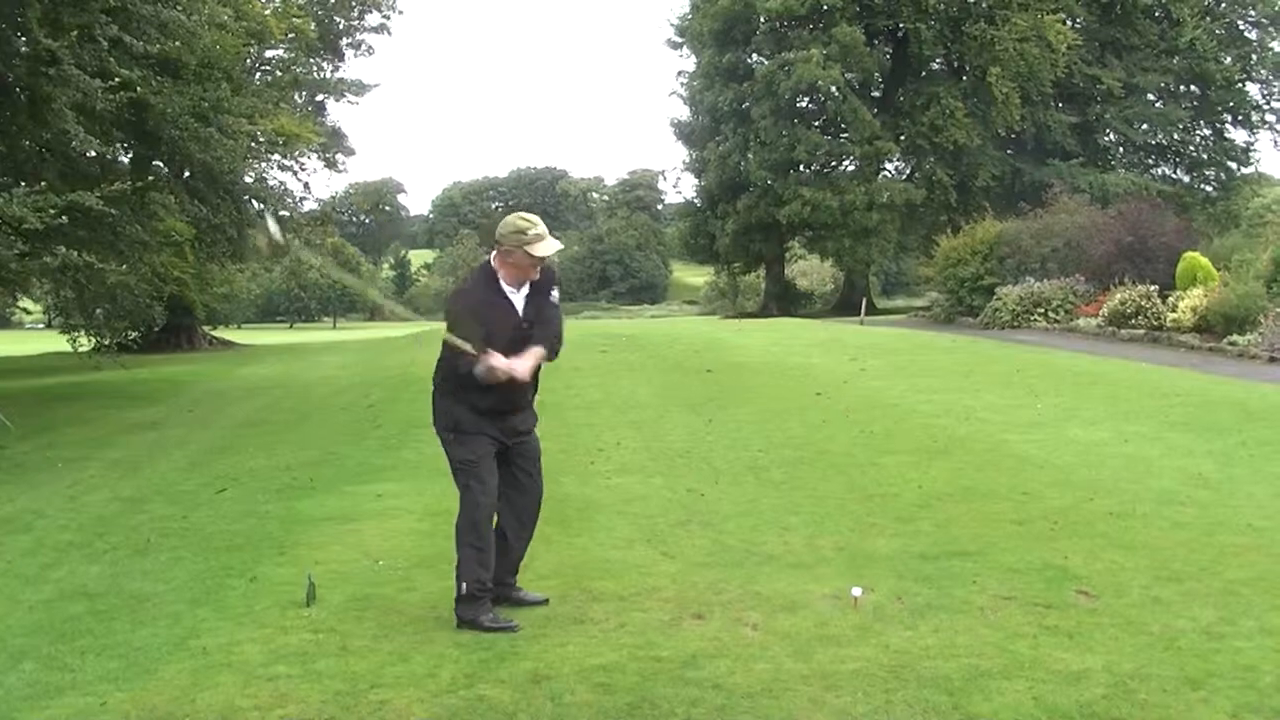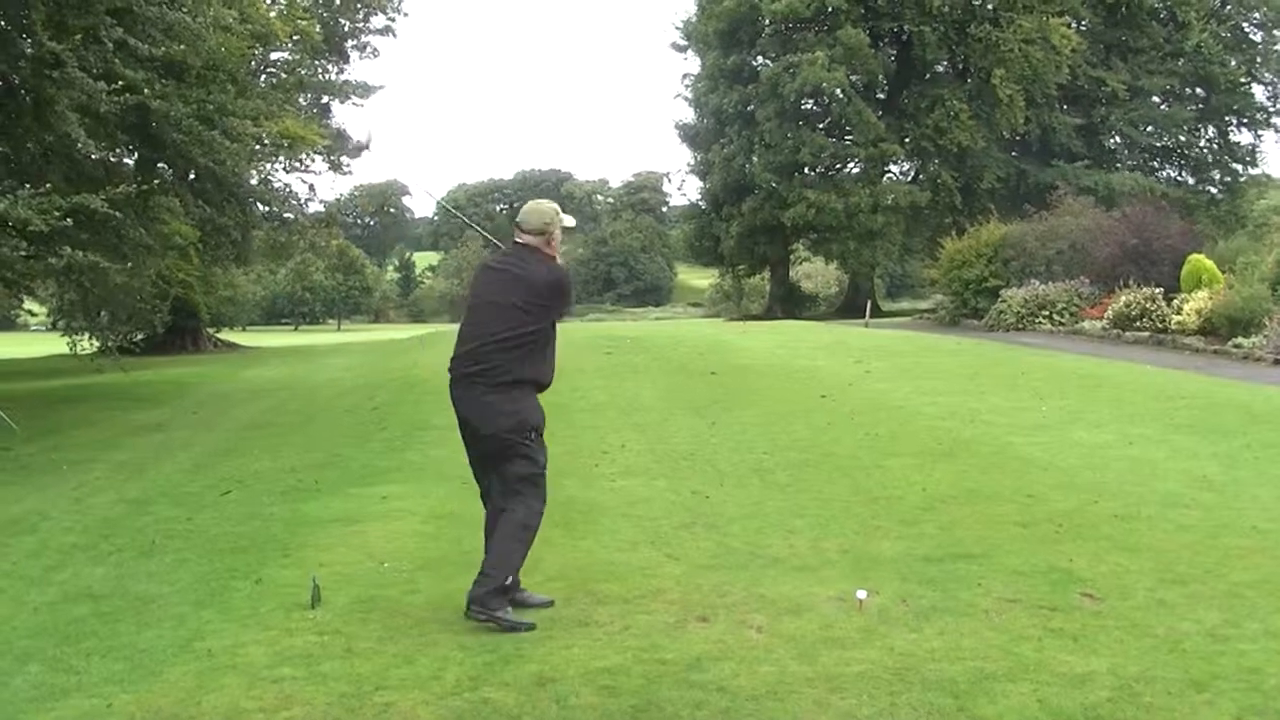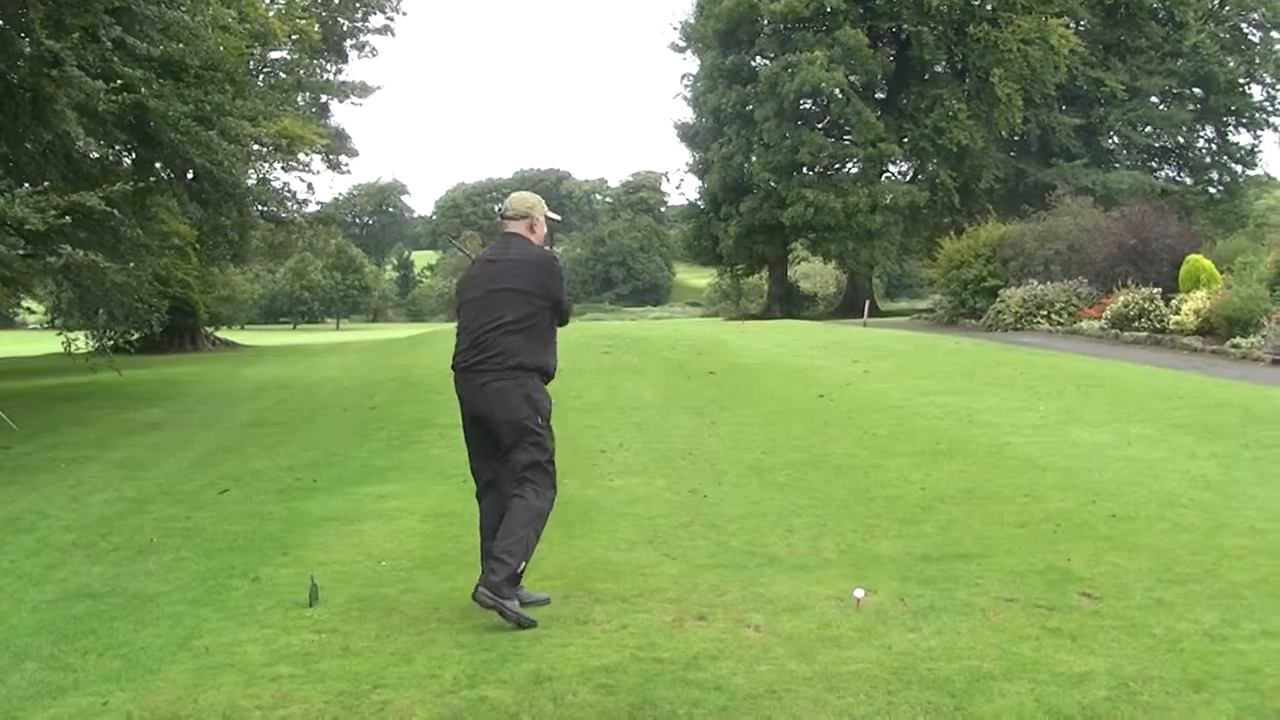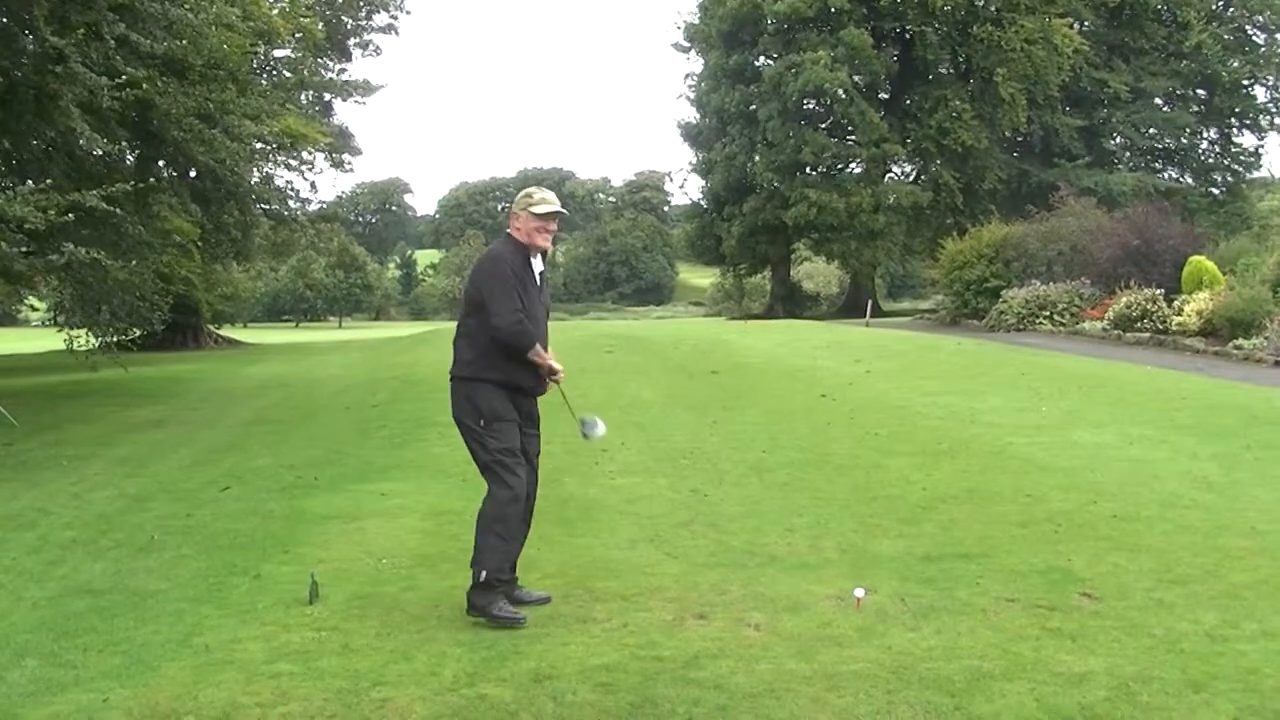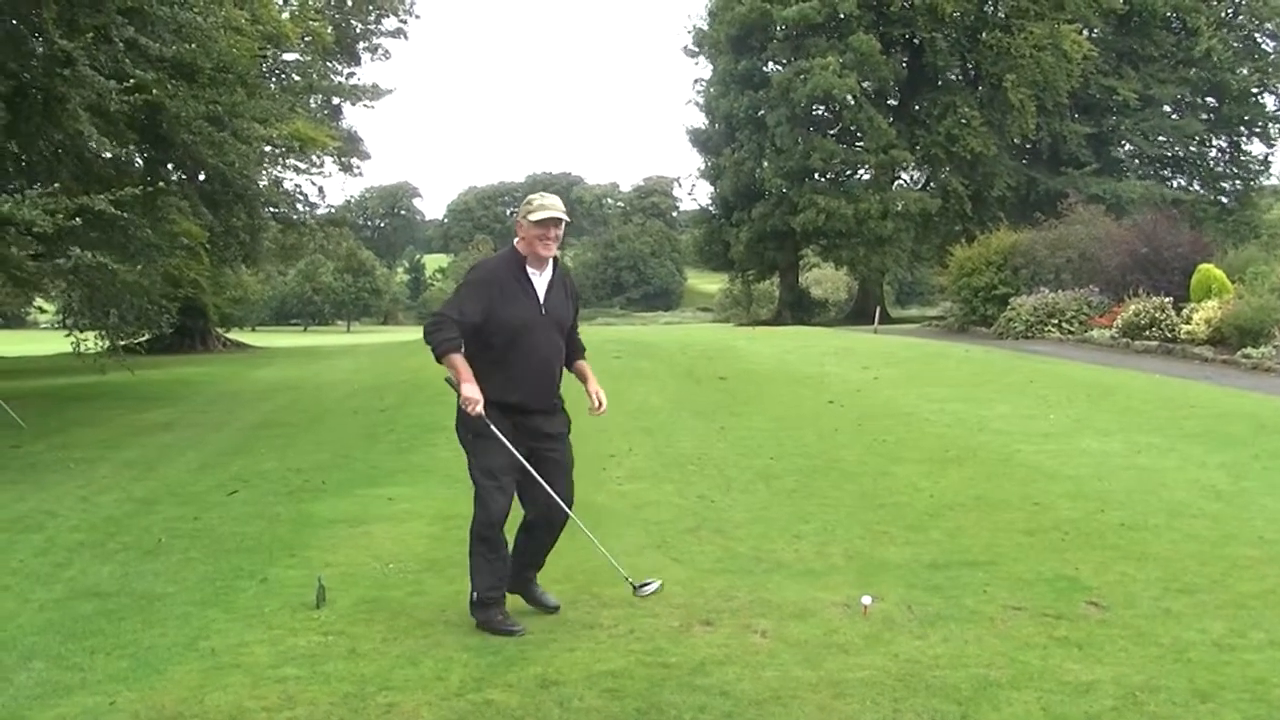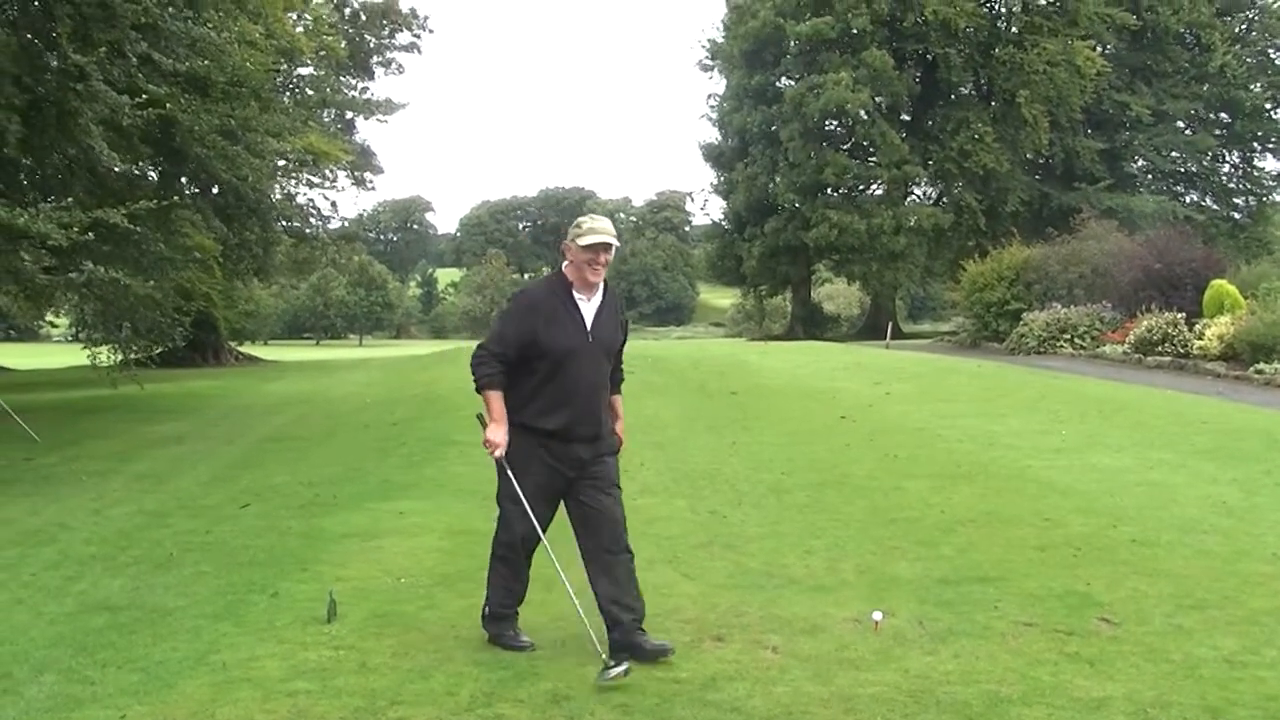
dt=0.4s
person 1, frame 1
left shoulder: (544, 281)
right shoulder: (470, 296)
left elbow: (549, 339)
right elbow: (462, 363)
left wrist: (524, 362)
right wrist: (488, 367)
left hip: (515, 411)
right hip: (466, 413)
left knee: (526, 497)
right knee: (480, 500)
left ankle: (501, 583)
right ankle: (472, 603)
person 1, frame 2
left shoulder: (492, 266)
right shoulder: (551, 279)
left hip: (470, 391)
right hip: (507, 402)
left knee: (500, 493)
right knee: (525, 496)
left ankle: (502, 584)
right ankle: (489, 596)
person 1, frame 3
left shoulder: (473, 268)
right shoulder: (542, 263)
right elbow: (560, 315)
left hip: (470, 387)
right hip: (515, 388)
left knee: (495, 486)
right knee: (534, 486)
left ankle: (500, 582)
right ankle: (498, 581)
person 1, frame 4
left shoulder: (531, 263)
right shoulder: (501, 262)
right elbow: (508, 327)
left wrist: (541, 357)
right wrist: (546, 361)
left hip: (513, 394)
right hip: (484, 394)
left knee: (521, 488)
right knee: (509, 486)
left ankle: (502, 582)
right ankle: (484, 590)
person 1, frame 5
left shoulder: (563, 278)
right shoulder: (489, 275)
right elbow: (440, 327)
left wrist: (589, 378)
right wrist: (466, 381)
left hip: (546, 413)
right hip: (491, 415)
left knee: (555, 503)
right knee: (493, 508)
left ankle: (522, 576)
right ankle: (487, 603)
person 1, frame 6
left shoulder: (612, 302)
right shoulder: (533, 301)
right elbow: (488, 360)
left wrist: (617, 418)
right wrist: (498, 422)
left hip: (594, 444)
right hip: (535, 442)
left knee: (609, 534)
right knee: (518, 532)
left ankle: (625, 632)
right ankle: (499, 618)
